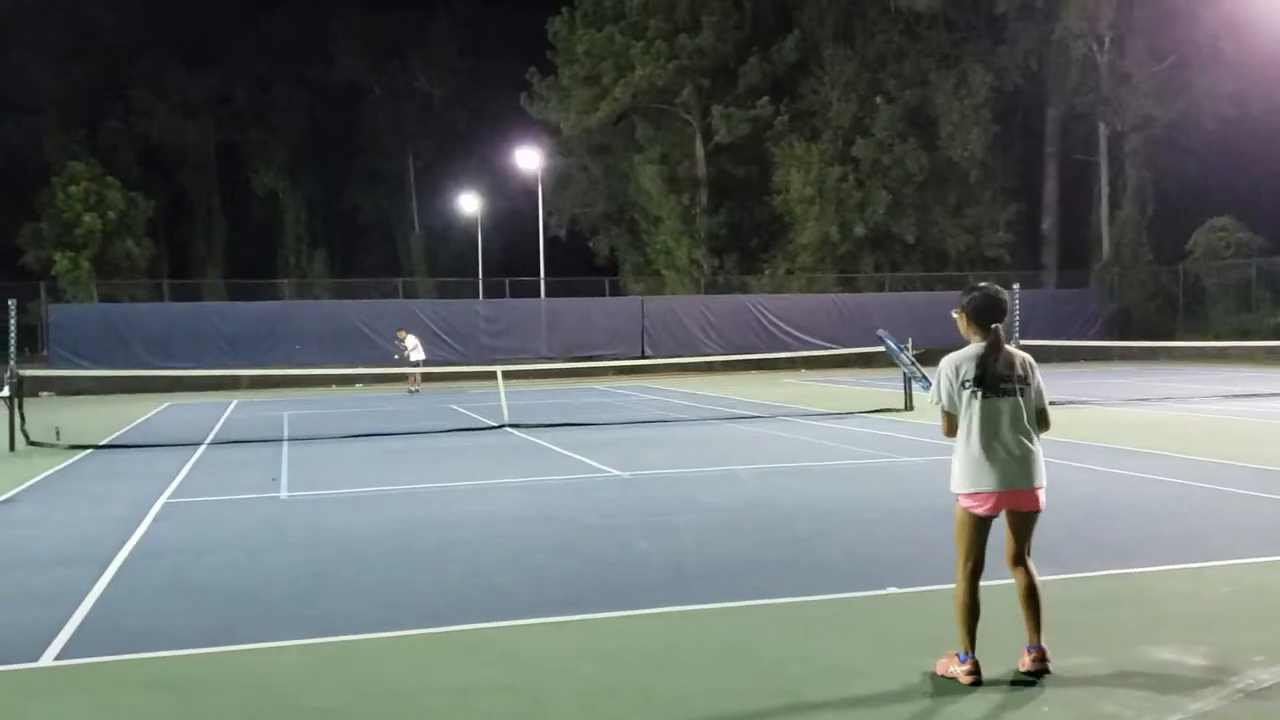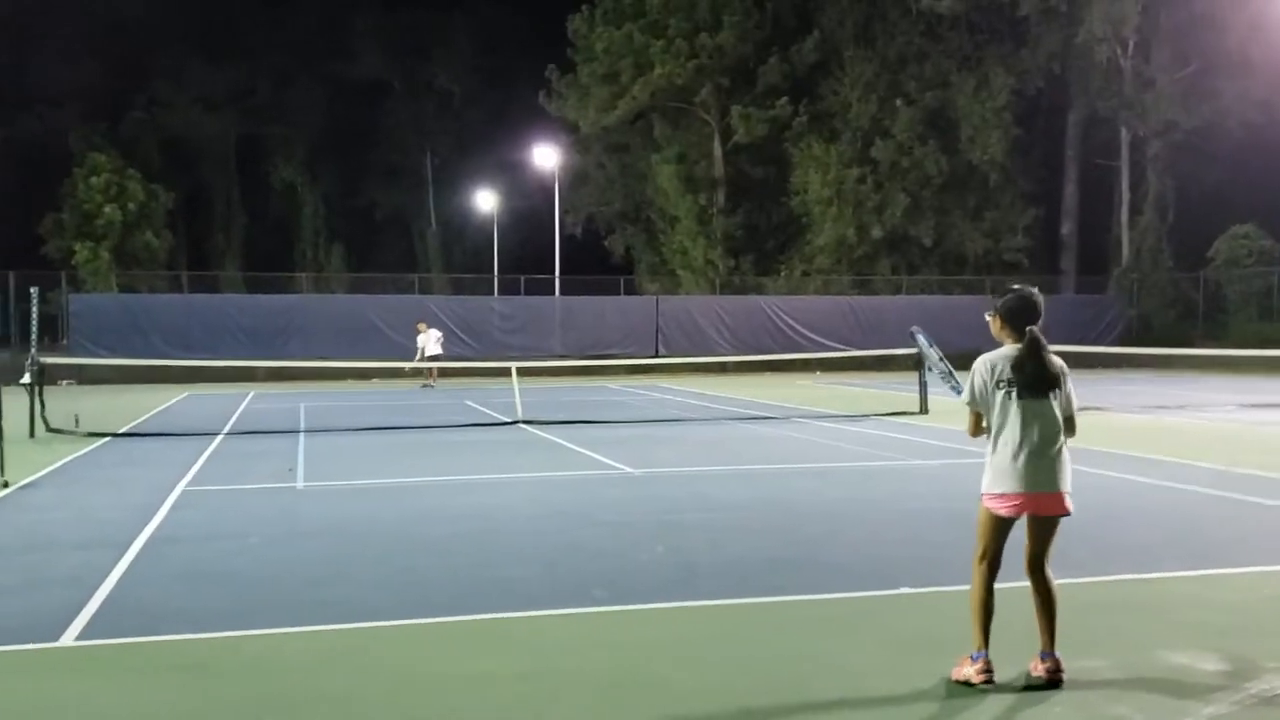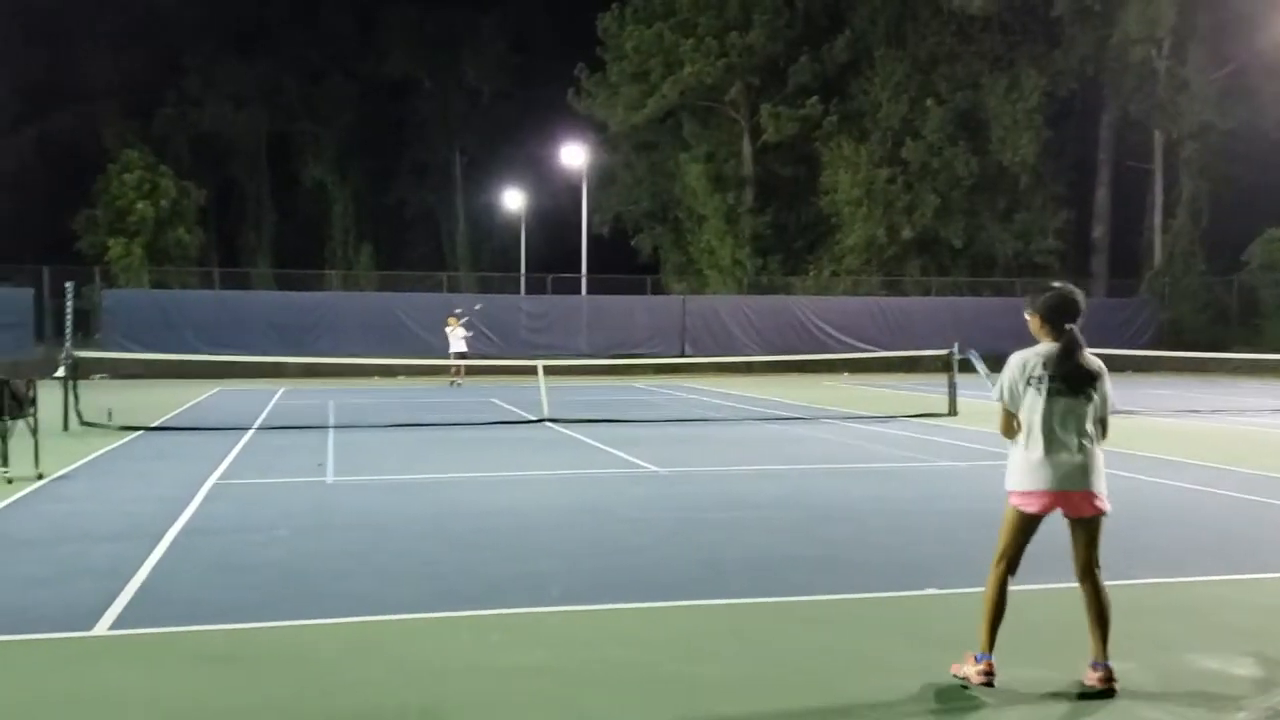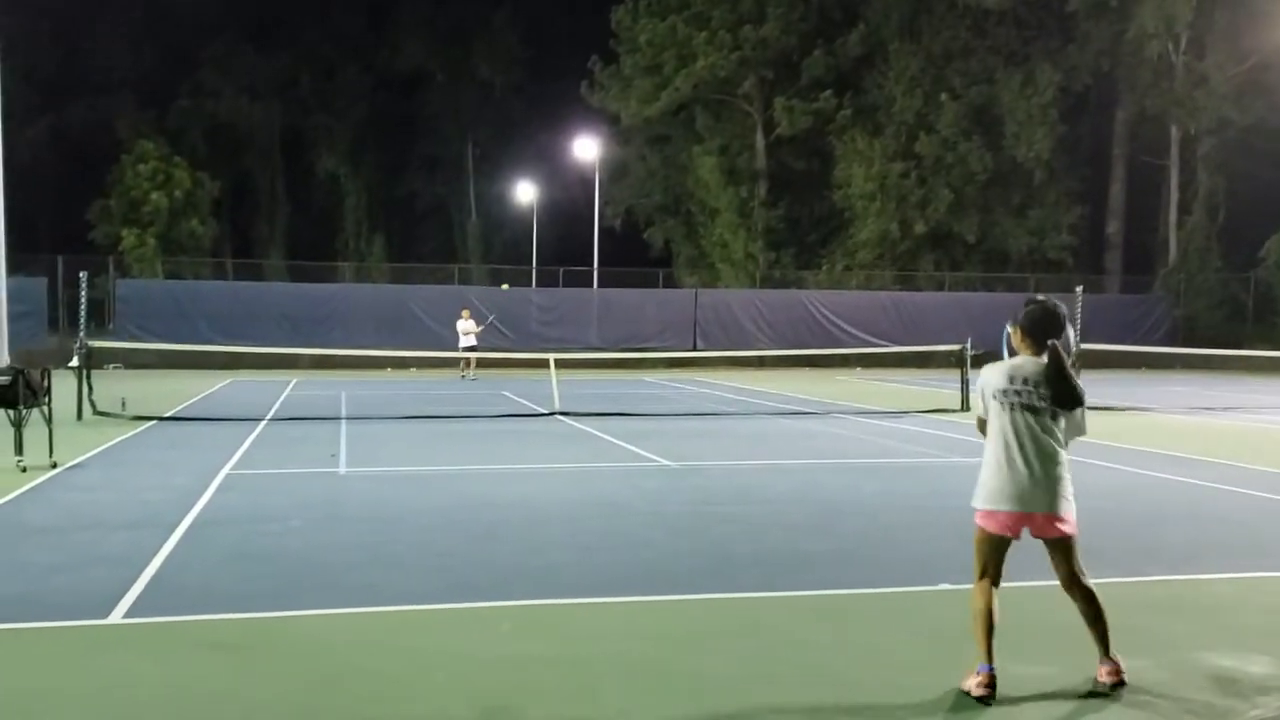
dt=0.3s
person 1, frame 1
left shoulder: (955, 364)
right shoulder: (1024, 362)
left elbow: (949, 429)
right elbow: (1043, 423)
left hip: (979, 480)
right hip: (1026, 478)
left knee: (969, 569)
right knee: (1021, 561)
left ankle: (966, 660)
right ankle: (1035, 651)
person 1, frame 2
left shoulder: (989, 364)
right shoulder: (1057, 366)
left elbow: (975, 429)
right elbow: (1070, 428)
left hip: (1006, 482)
right hip: (1052, 481)
left knee: (984, 567)
right knee: (1037, 567)
left ankle: (979, 660)
right ankle: (1049, 659)
person 1, frame 3
left shoulder: (1021, 363)
right shoulder: (1094, 367)
left elbow: (1008, 429)
right elbow: (1100, 430)
left hip: (1034, 480)
right hip: (1084, 481)
left knee: (1003, 568)
right knee: (1089, 573)
left ankle: (983, 662)
right ankle: (1100, 667)
person 1, frame 4
left shoulder: (992, 374)
right shoulder: (1071, 386)
right elbow: (1064, 441)
left hip: (999, 498)
right hip: (1051, 498)
left knee: (985, 581)
right knee: (1074, 580)
left ankle: (984, 675)
right ankle: (1108, 663)
